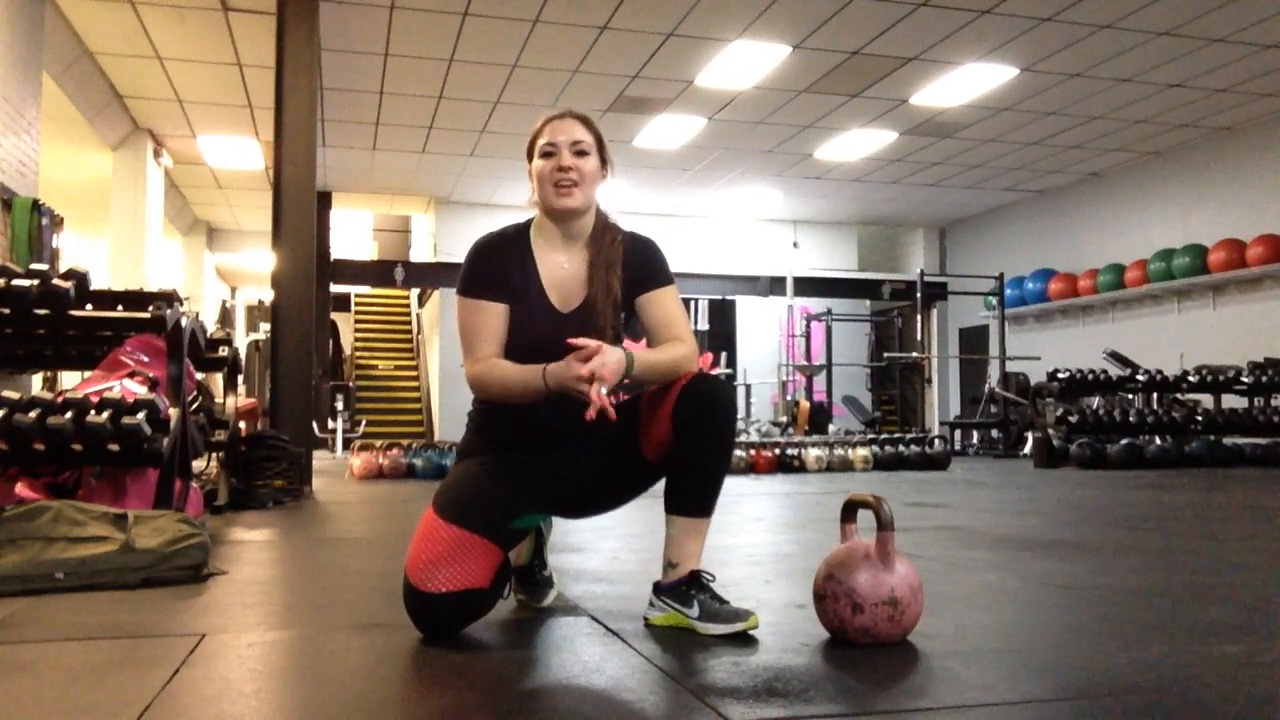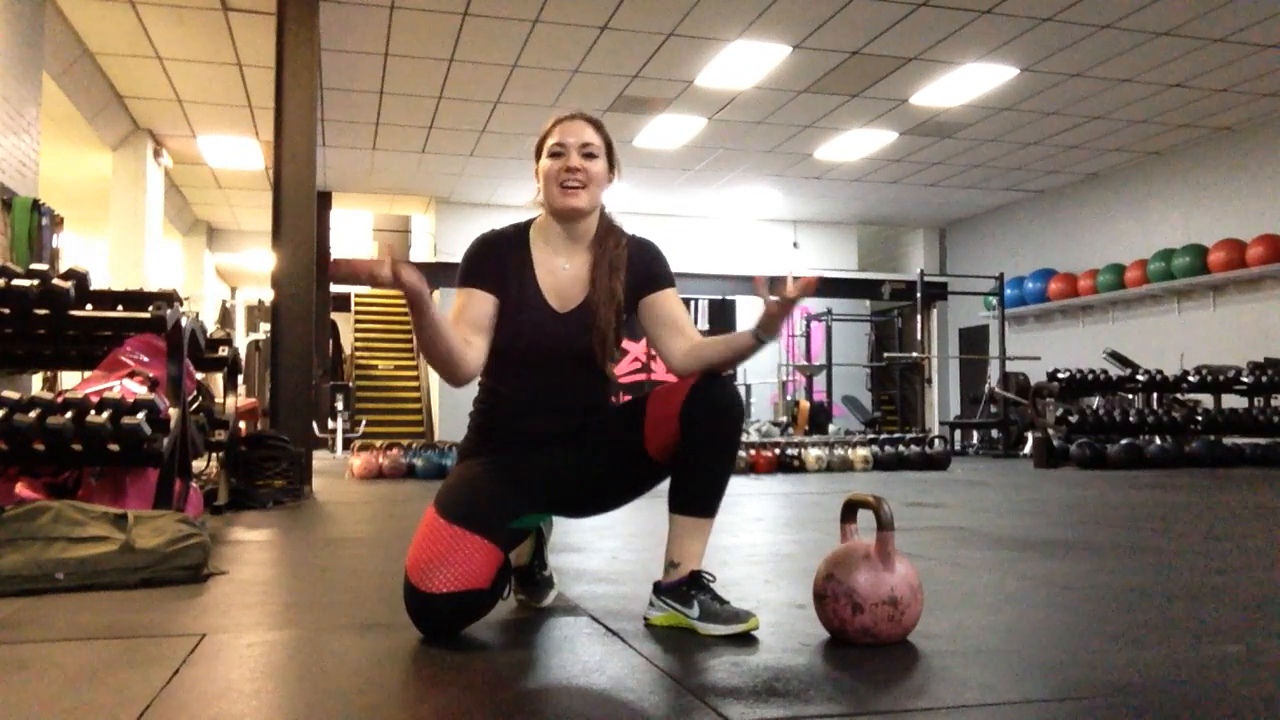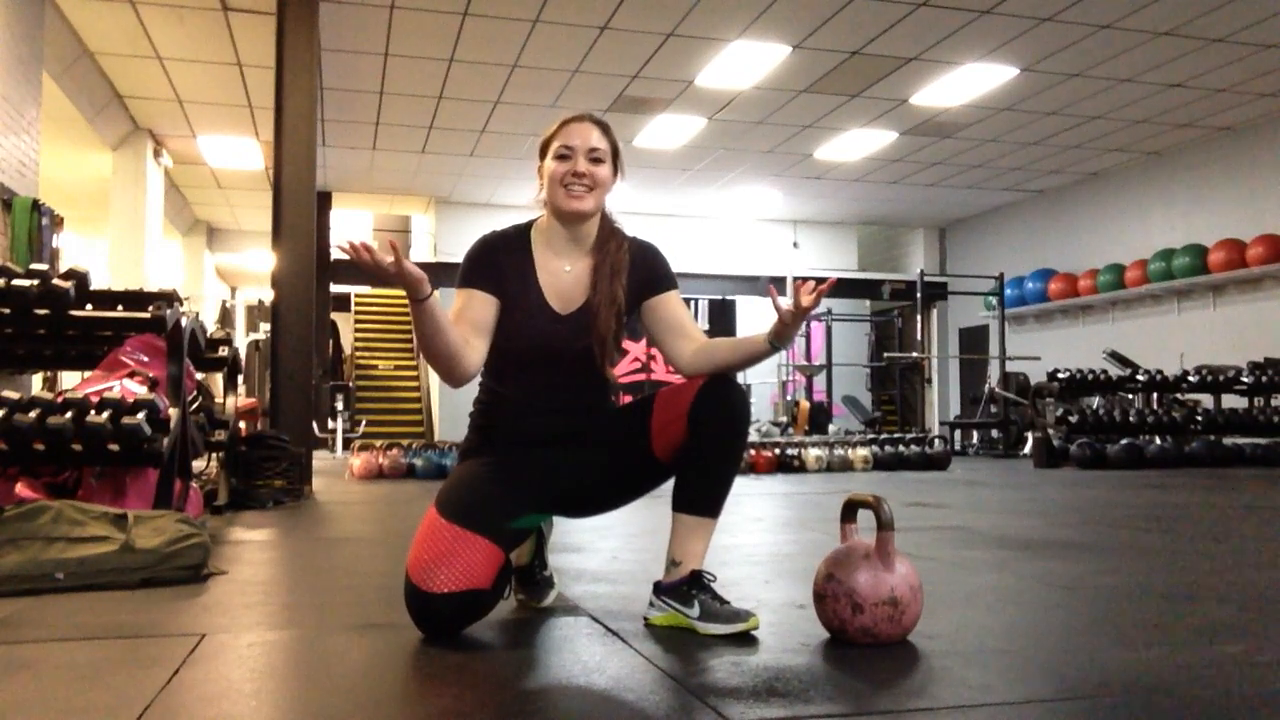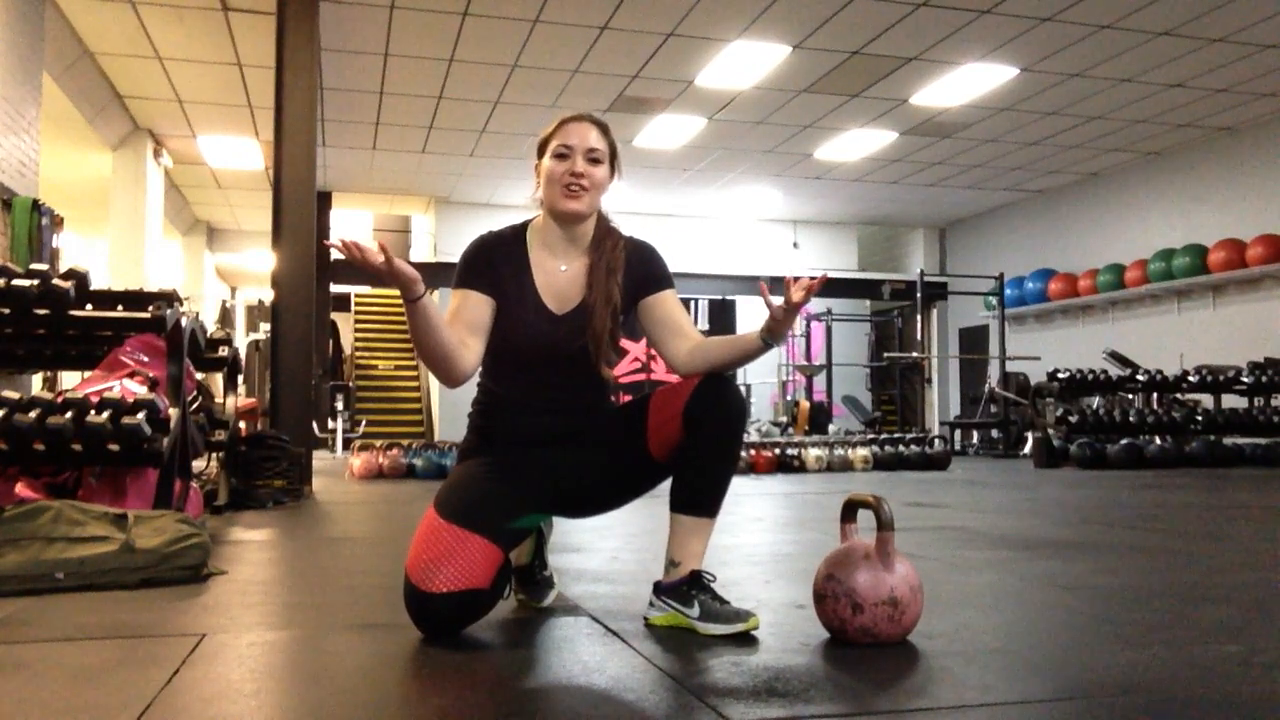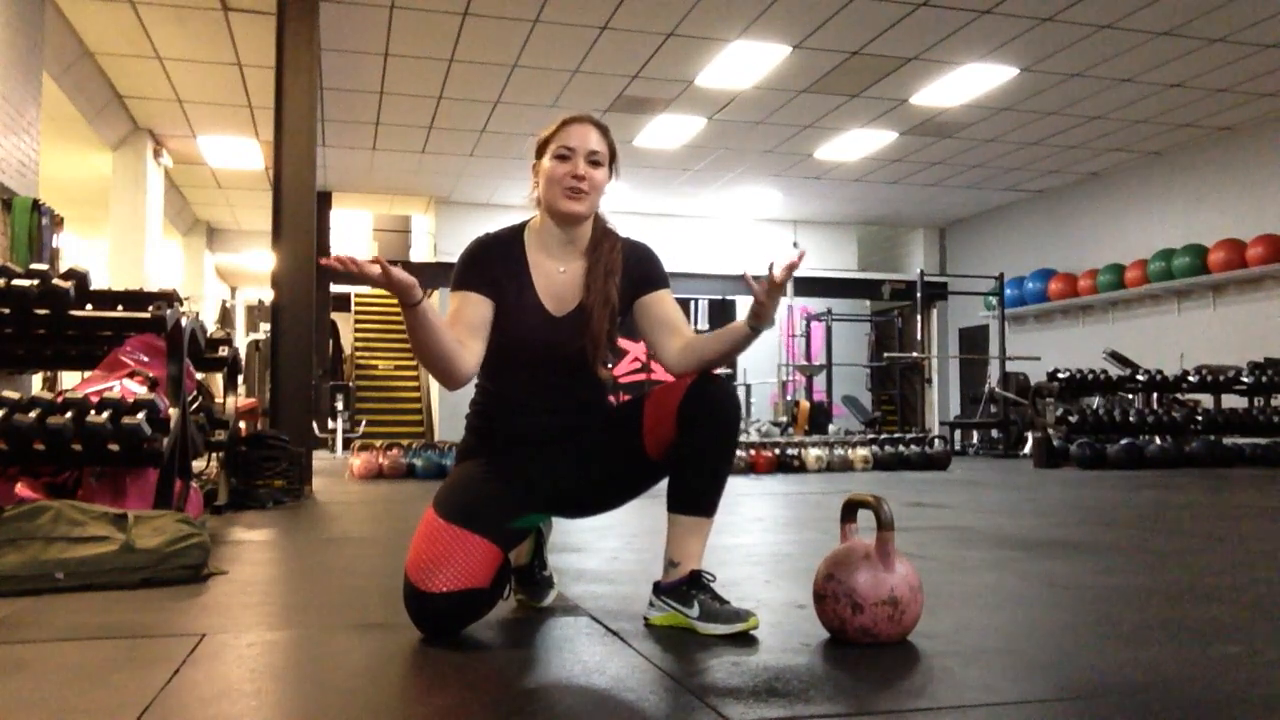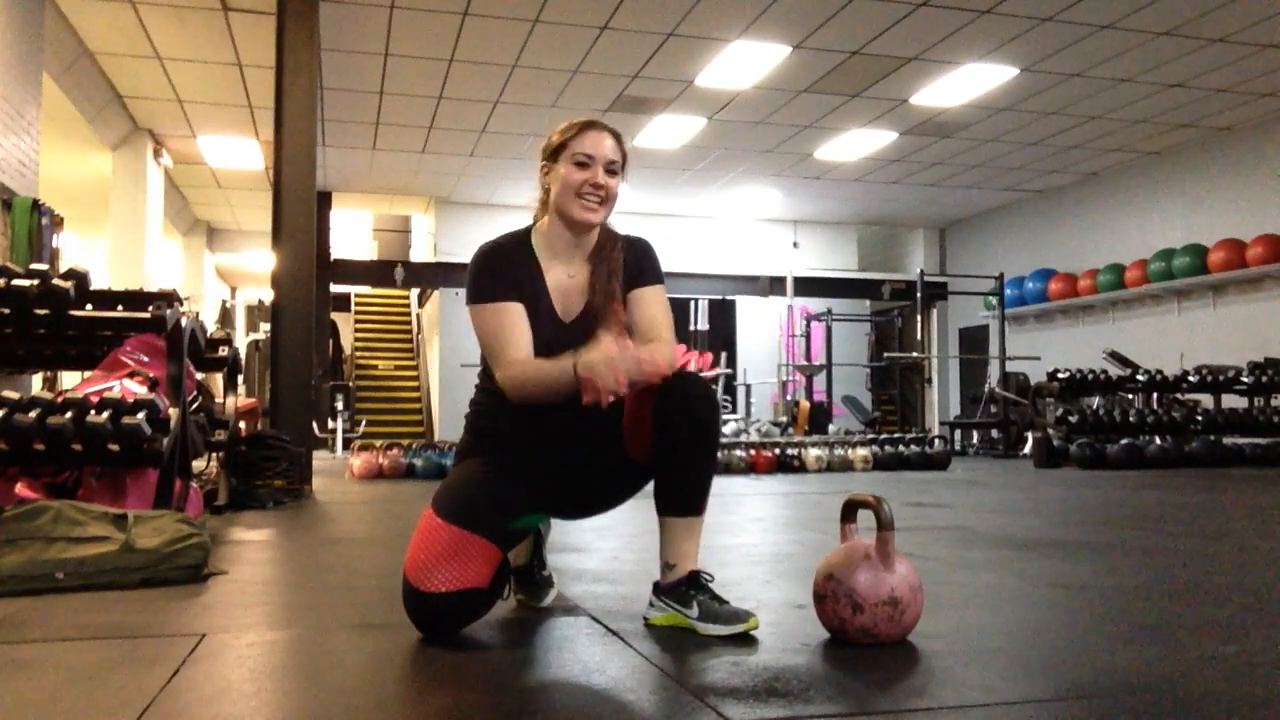
dt=0.5s
person 1, frame 1
left shoulder: (637, 255)
right shoulder: (494, 255)
left elbow: (683, 353)
right elbow: (481, 371)
left wrist: (621, 362)
right wrist: (559, 375)
left hip: (595, 448)
right hip: (506, 453)
left knee: (709, 399)
right knee: (435, 607)
left ankle: (677, 590)
right ankle: (523, 544)
person 1, frame 2
left shoulder: (638, 258)
right shoulder: (496, 253)
left elbow: (686, 353)
right elbow: (460, 366)
left wrist: (761, 332)
right wrist: (418, 298)
left hip: (594, 447)
right hip: (505, 455)
left knee: (716, 398)
right knee: (438, 608)
left ankle: (679, 590)
right ankle: (523, 543)
person 1, frame 3
left shoulder: (638, 261)
right shoulder: (496, 254)
left elbow: (691, 354)
right elbow: (460, 366)
left wrist: (775, 337)
right wrist: (419, 292)
left hip: (595, 449)
right hip: (505, 456)
left knee: (722, 401)
right knee: (437, 607)
left ankle: (678, 589)
right ankle: (524, 543)
person 1, frame 4
left shoulder: (636, 261)
right shoulder: (492, 255)
left elbow: (688, 354)
right elbow: (456, 366)
left wrist: (769, 334)
right wrist: (413, 291)
left hip: (593, 449)
right hip: (504, 456)
left knee: (717, 400)
right knee: (437, 607)
left ankle: (679, 589)
right ankle: (523, 546)
person 1, frame 5
left shoulder: (631, 261)
right shoulder: (490, 256)
left elbow: (680, 353)
right elbow: (456, 368)
left wrist: (756, 321)
right wrist: (411, 297)
left hip: (590, 449)
right hip: (502, 457)
left knee: (712, 399)
right knee: (437, 607)
left ankle: (678, 588)
right ankle: (523, 544)
person 1, frame 6
left shoulder: (633, 258)
right shoulder: (499, 260)
left elbow: (663, 351)
right elbow: (515, 376)
left wrist: (625, 365)
right wrist: (586, 365)
left hip: (592, 449)
right hip: (506, 455)
left knee: (690, 397)
right knee: (435, 607)
left ankle: (677, 590)
right ankle: (523, 543)
